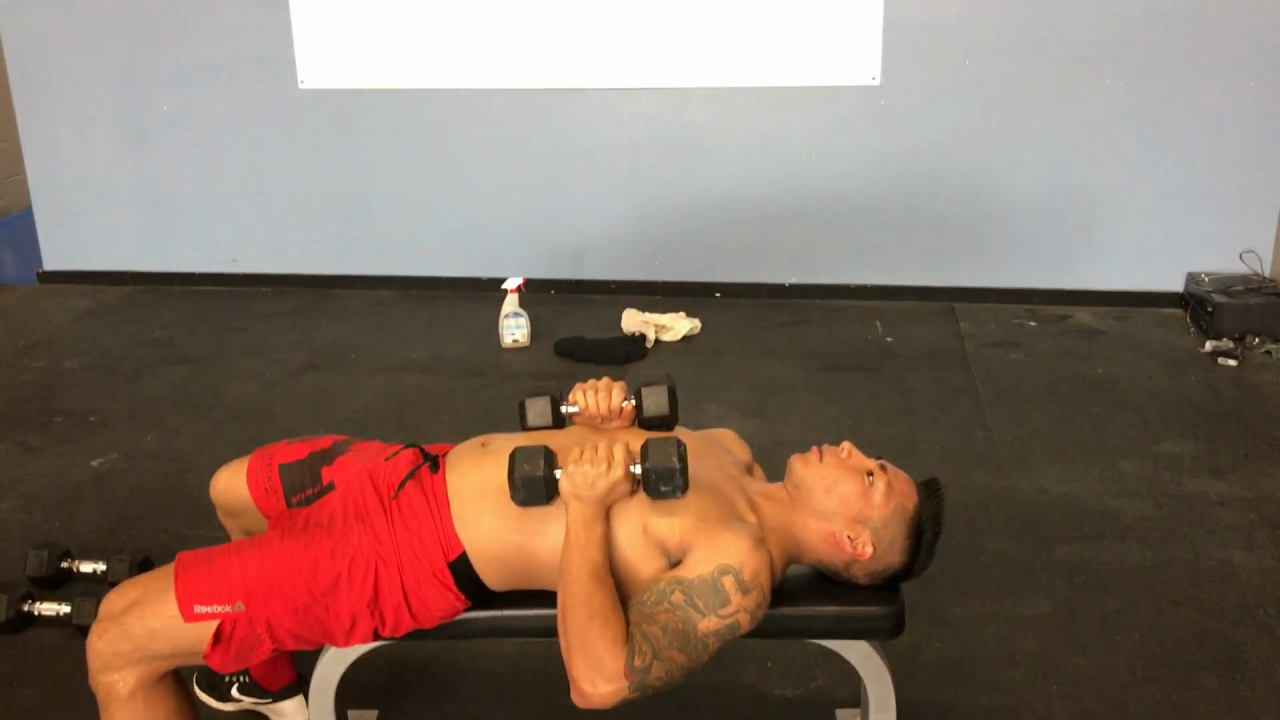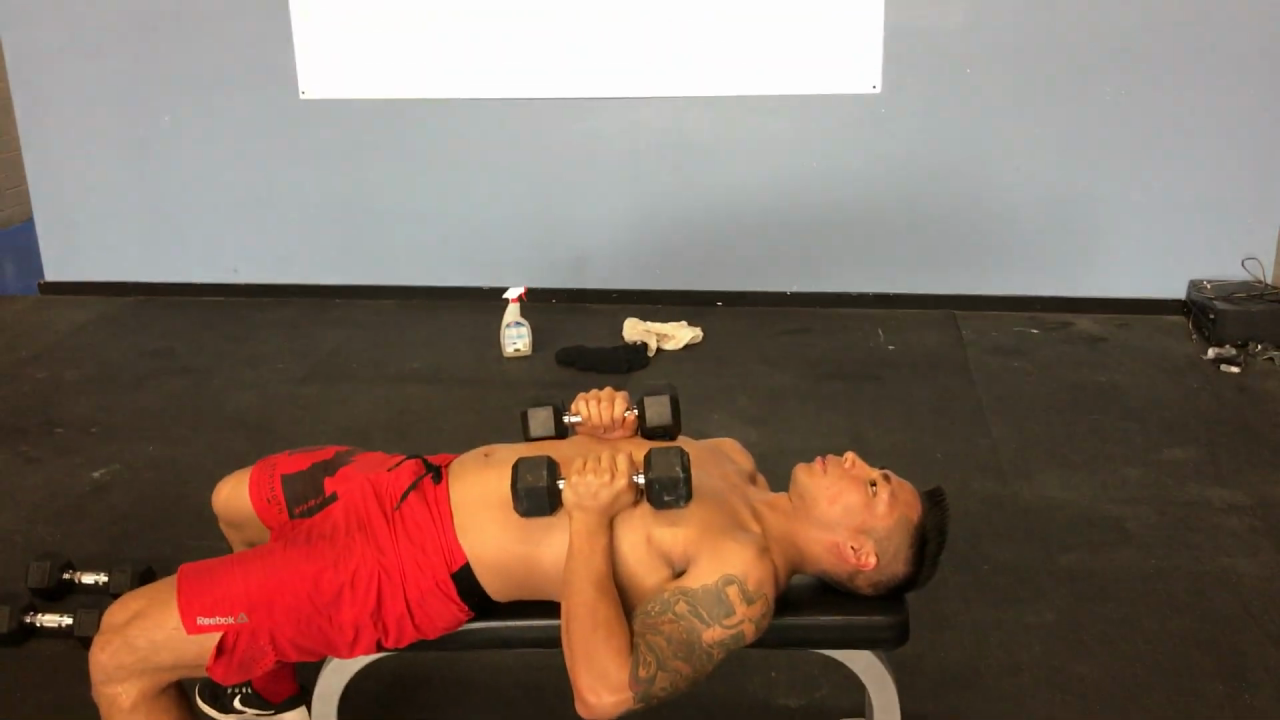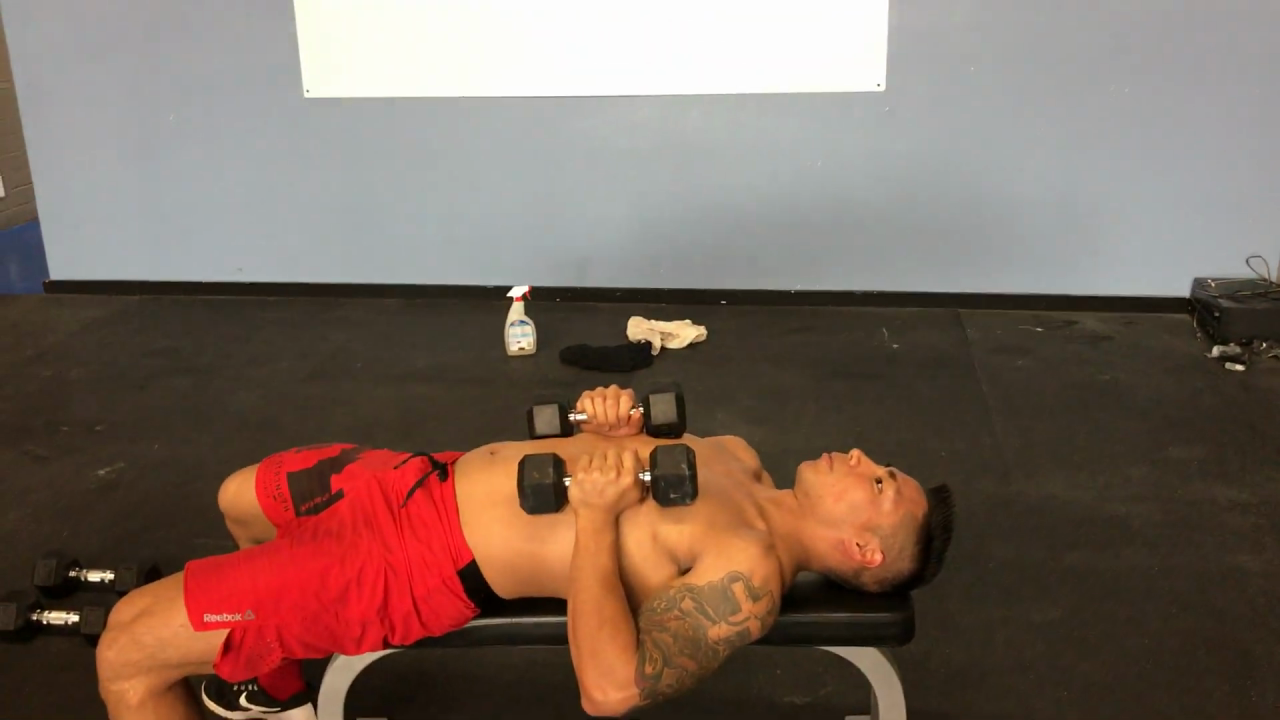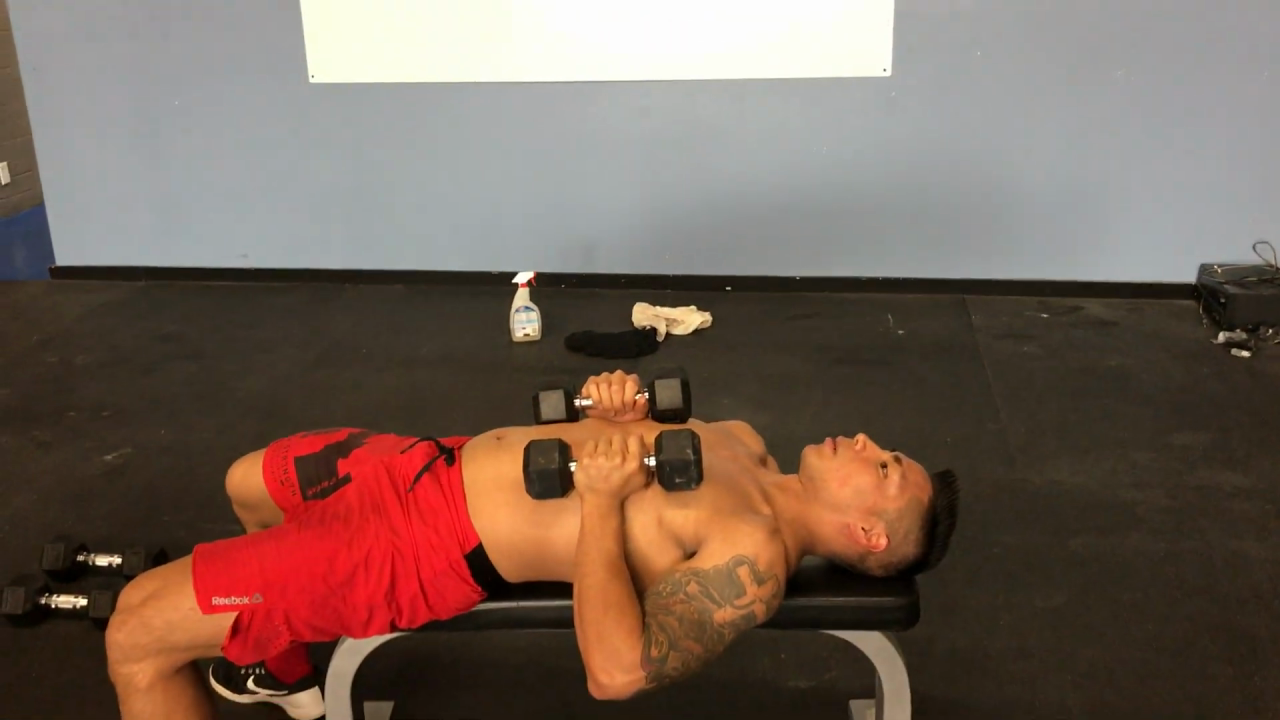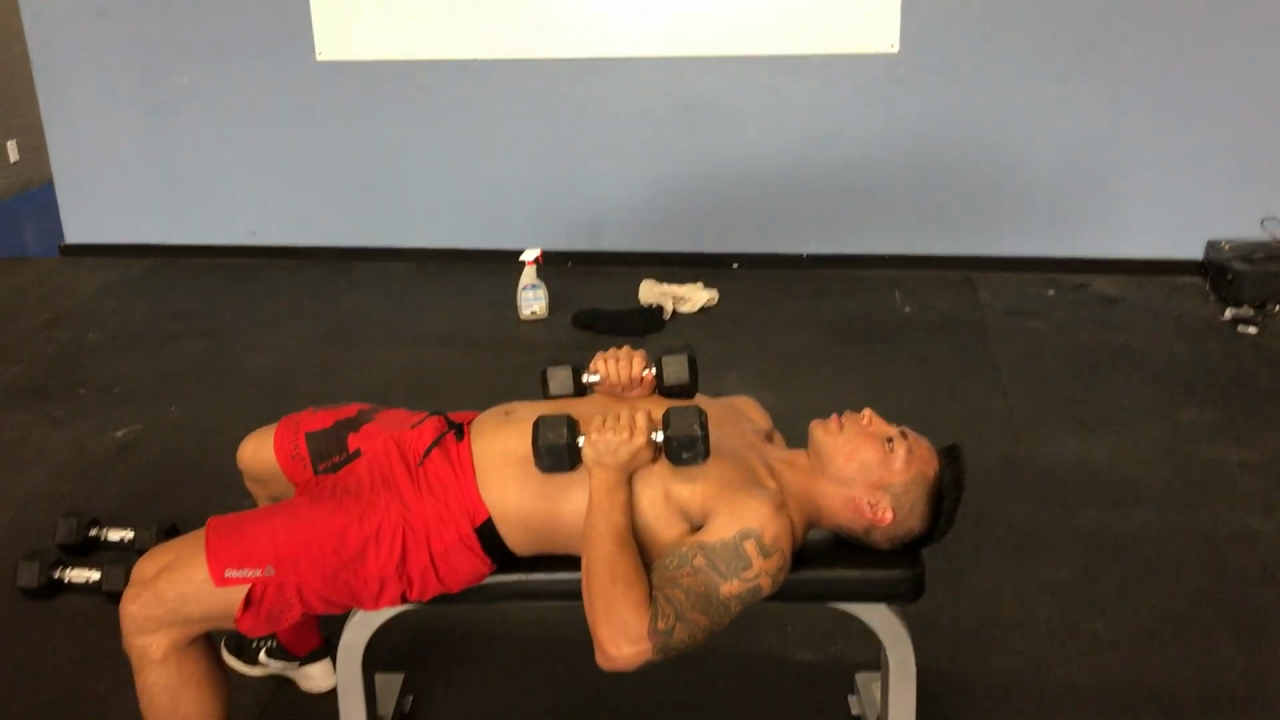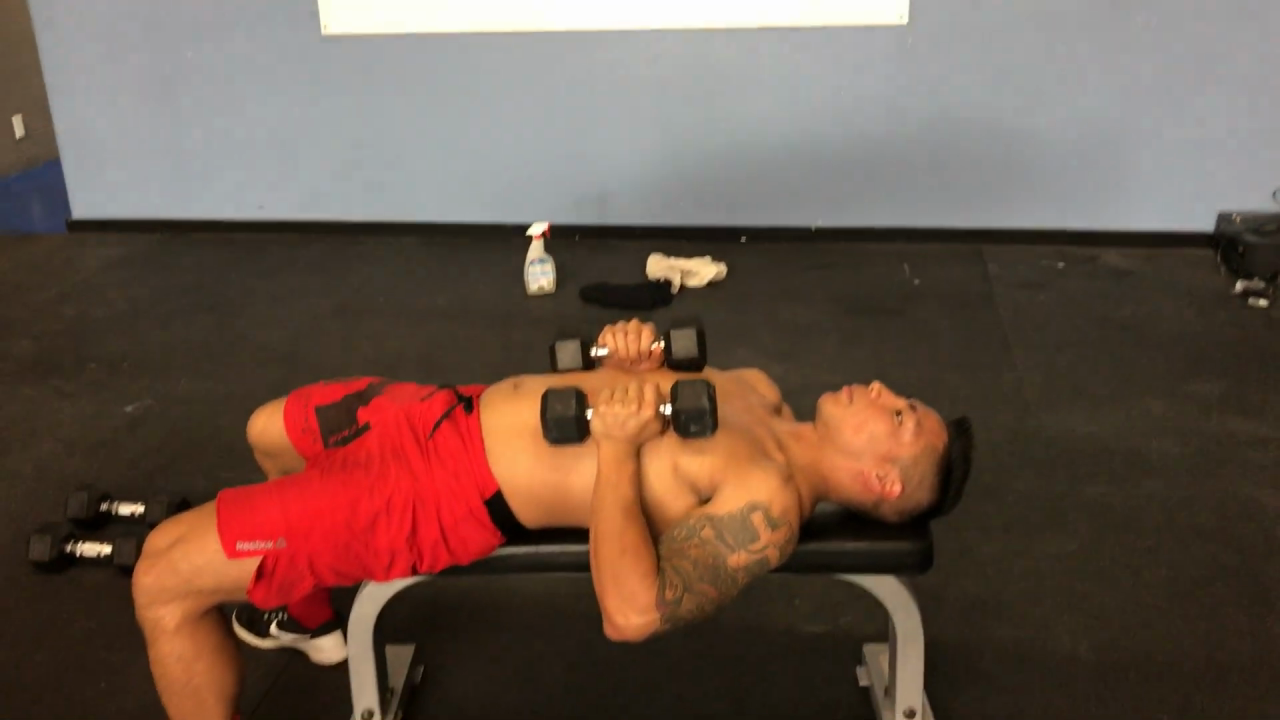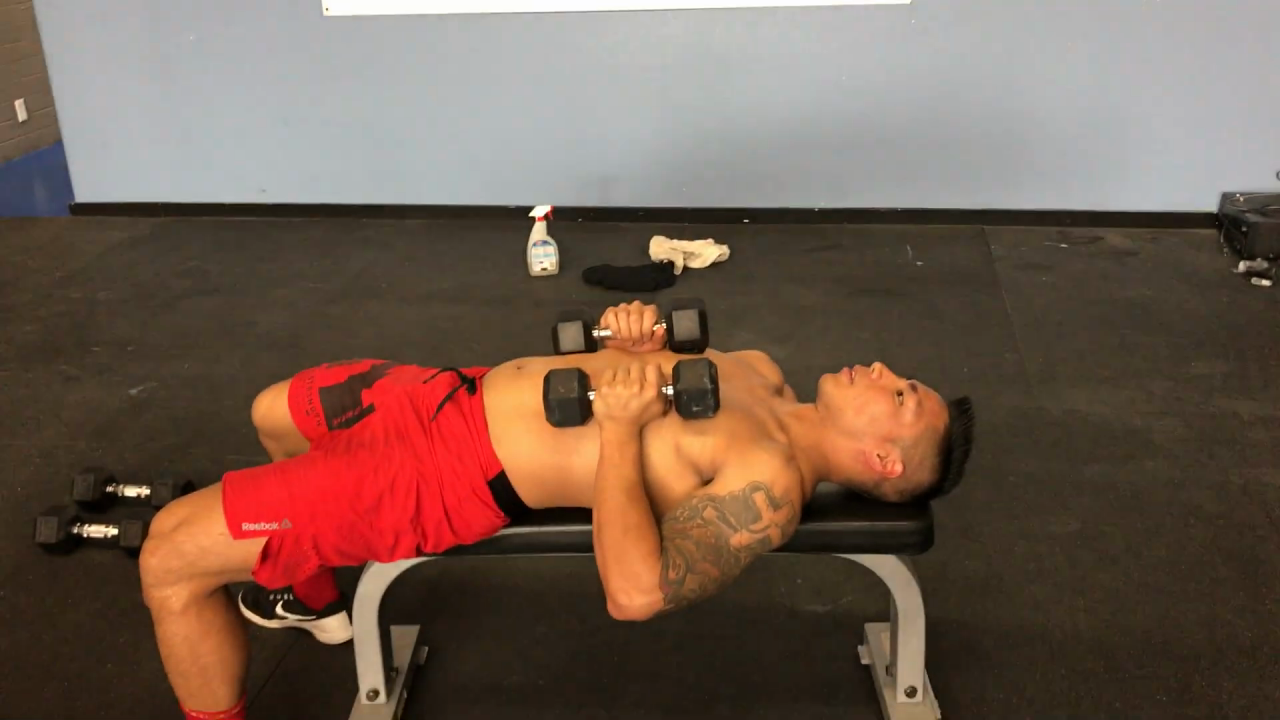
dt=0.2s
person 1, frame 1
left shoulder: (738, 568)
right shoulder: (730, 453)
left wrist: (586, 507)
right wrist: (603, 414)
left hip: (412, 554)
left knee: (118, 637)
right knee: (232, 490)
person 1, frame 2
left shoulder: (742, 578)
right shoulder: (734, 462)
left wrist: (590, 518)
right wrist: (603, 431)
left hip: (417, 565)
left knee: (121, 649)
right knee: (235, 500)
person 1, frame 3
left shoulder: (749, 575)
right shoulder: (739, 460)
left wrist: (596, 516)
right wrist: (609, 428)
left hip: (423, 562)
left knee: (129, 646)
right knee: (242, 498)
person 1, frame 4
left shoulder: (753, 559)
right shoulder: (745, 447)
left wrist: (602, 498)
right wrist: (616, 408)
left hip: (428, 546)
left knee: (138, 628)
right knee: (249, 483)
person 1, frame 5
left shoulder: (760, 534)
right shoulder: (750, 420)
left elbow: (623, 641)
left wrist: (609, 473)
right wrist: (621, 389)
left hip: (439, 520)
right hip: (454, 438)
left knee: (152, 601)
right knee: (261, 458)
right ankle: (297, 642)
person 1, frame 6
left shoulder: (767, 507)
right shoulder: (760, 395)
left elbow: (631, 612)
left wrist: (617, 447)
right wrist: (632, 359)
left hip: (448, 493)
right hip: (463, 411)
left knee: (165, 575)
right knee: (270, 430)
right ankle: (308, 614)
person 1, frame 7
left shoulder: (769, 489)
right shoulder: (761, 374)
left elbow: (634, 591)
left wrist: (619, 427)
right wrist: (633, 340)
left hip: (453, 474)
right hip: (468, 393)
left knee: (172, 557)
right knee: (275, 413)
right ankle: (314, 595)
